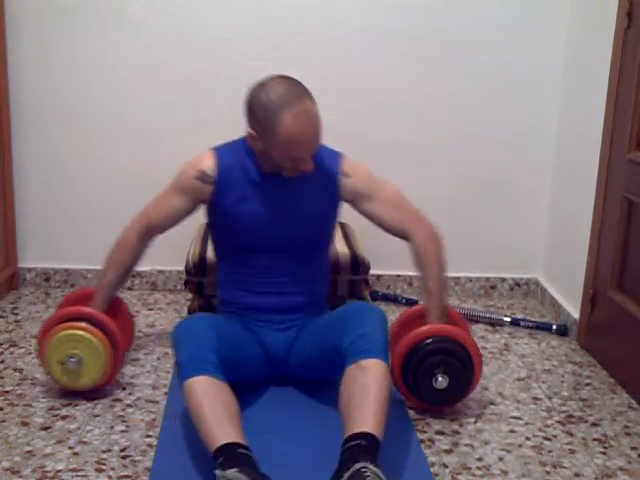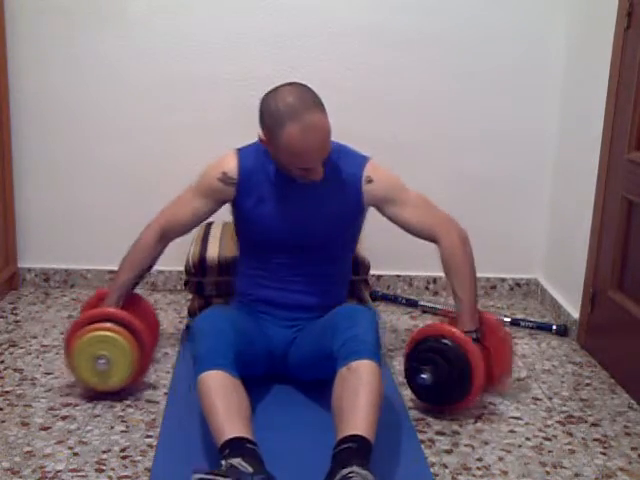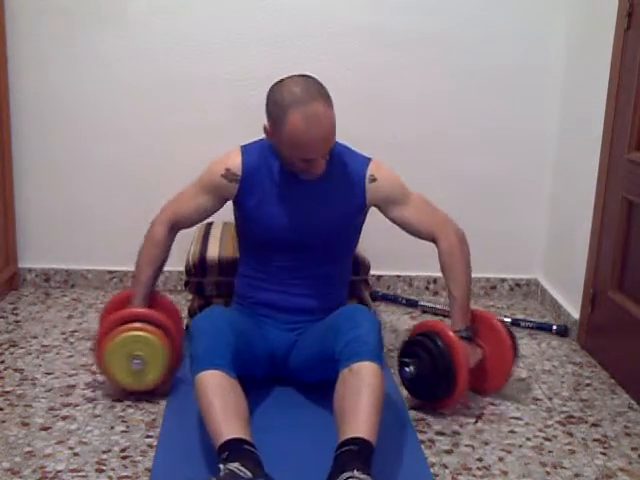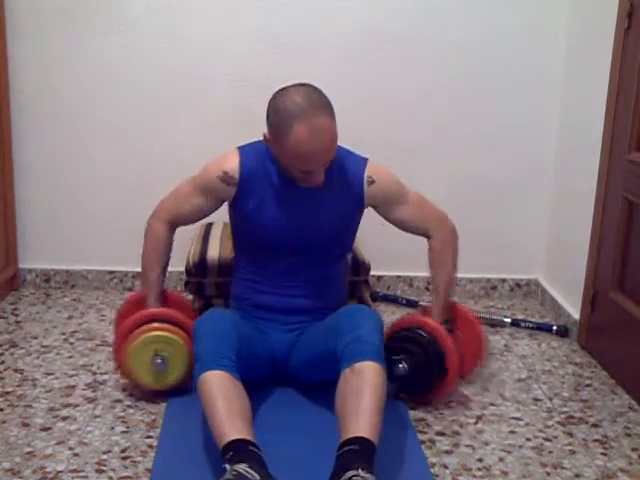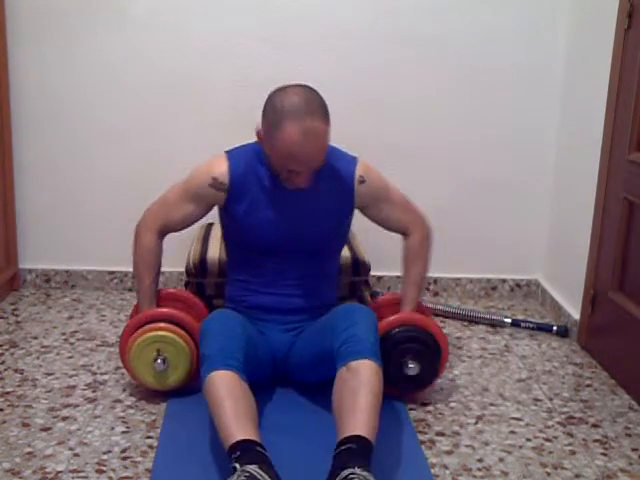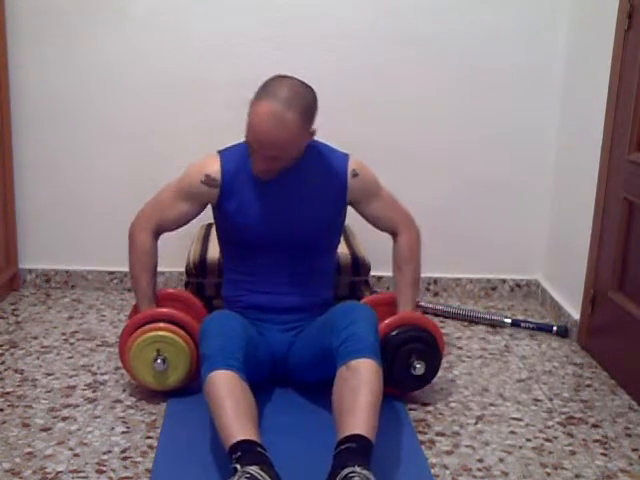
dt=0.3s
person 1, frame 1
left shoulder: (338, 171)
right shoulder: (213, 171)
left elbow: (421, 232)
right elbow: (141, 231)
left wrist: (435, 322)
right wrist: (97, 309)
left hip: (311, 334)
right hip: (241, 332)
left knee: (367, 318)
right knee: (193, 332)
person 1, frame 2
left shoulder: (362, 175)
right shoulder: (235, 171)
left elbow: (450, 235)
right elbow: (160, 231)
left wrist: (468, 327)
right wrist: (112, 305)
left hip: (319, 334)
right hip: (252, 325)
left knee: (358, 320)
right knee: (211, 324)
person 1, frame 3
left shoulder: (365, 175)
right shoulder: (238, 169)
left elbow: (449, 236)
right elbow: (165, 224)
left wrist: (459, 326)
right wrist: (138, 307)
left hip: (321, 335)
right hip: (253, 328)
left knee: (361, 322)
right knee: (210, 325)
person 1, frame 4
left shoulder: (363, 176)
right shoulder: (235, 171)
left elbow: (441, 230)
right elbow: (162, 221)
left wrist: (437, 317)
right wrist: (152, 309)
left hip: (320, 335)
right hip: (252, 331)
left knee: (363, 322)
right knee: (212, 326)
person 1, frame 5
left shoulder: (353, 176)
right shoulder: (225, 174)
left elbow: (416, 229)
right elbow: (150, 228)
left wrist: (407, 313)
right wrist: (149, 315)
left hip: (316, 334)
right hip: (250, 332)
left knee: (358, 319)
right knee: (219, 326)
person 1, frame 6
left shoulder: (345, 173)
right shoulder: (217, 172)
left elbow: (405, 230)
right elbow: (144, 228)
left wrist: (405, 317)
right wrist: (148, 316)
left hip: (314, 334)
right hip: (247, 332)
left knee: (359, 318)
right knee: (219, 326)
